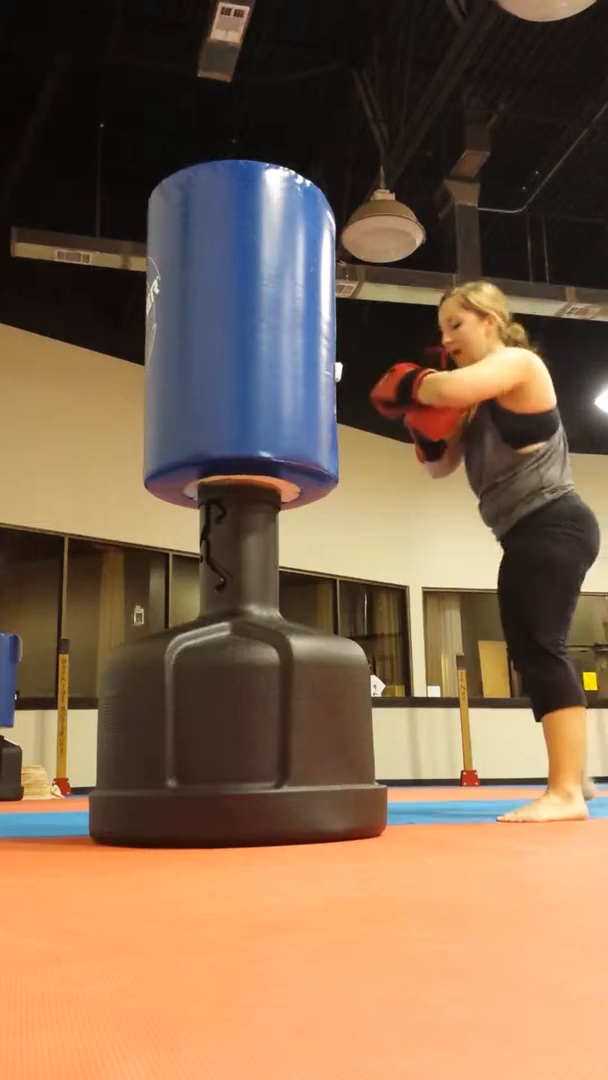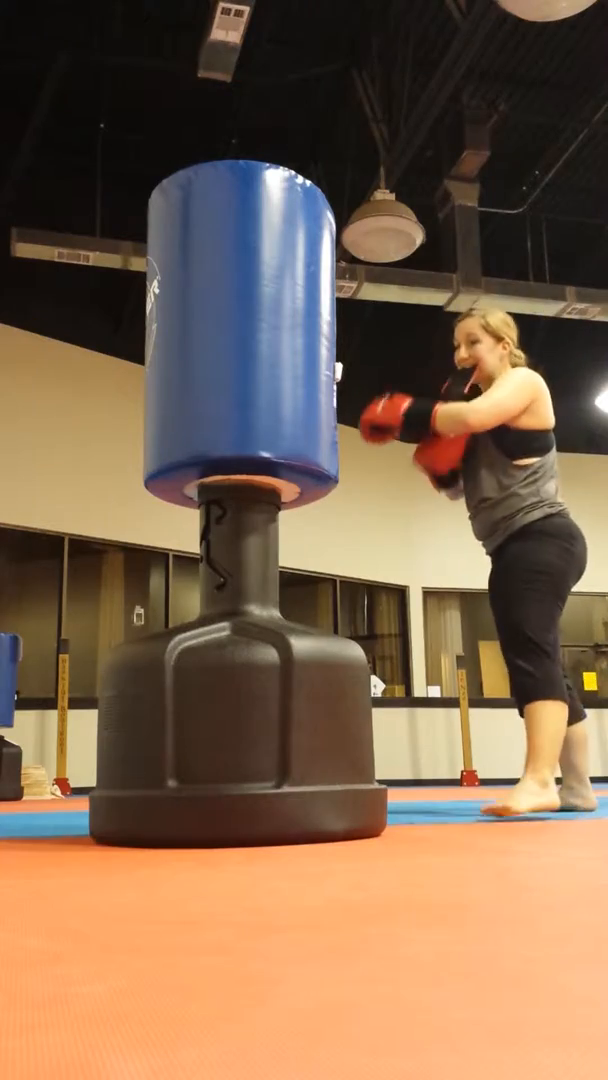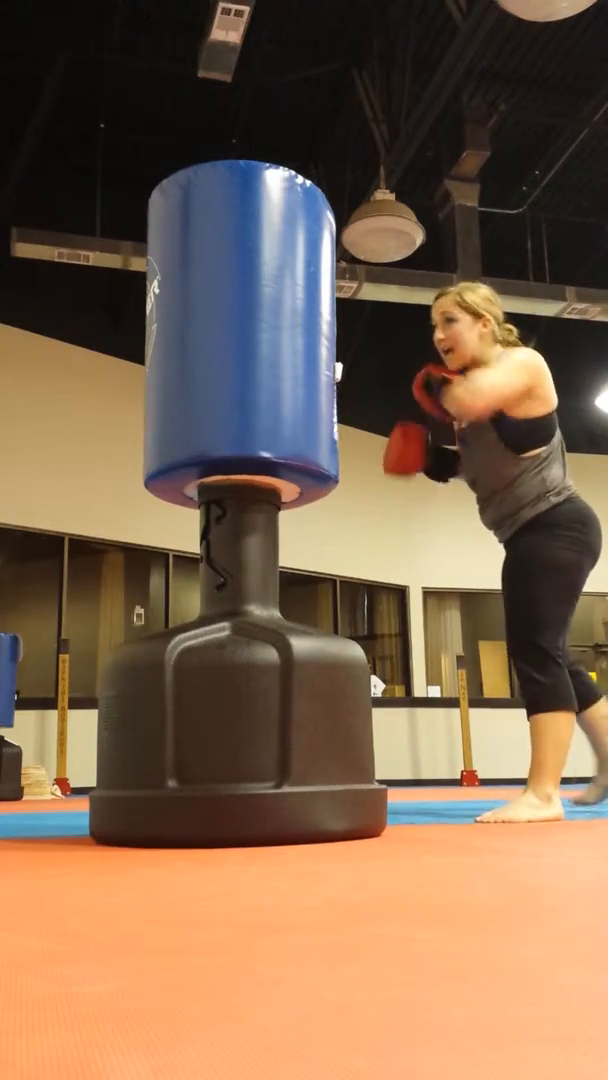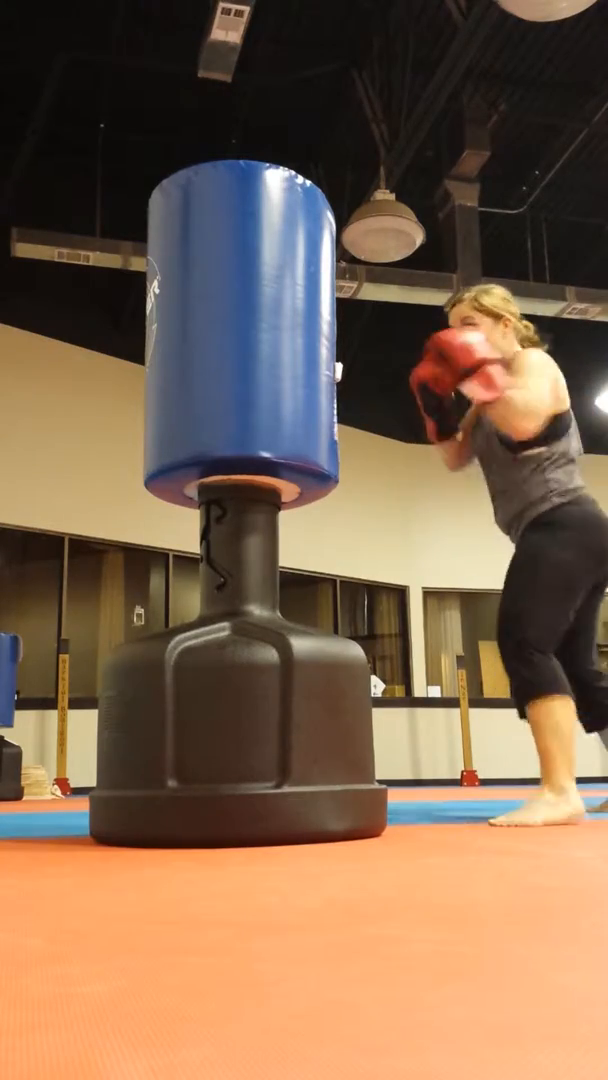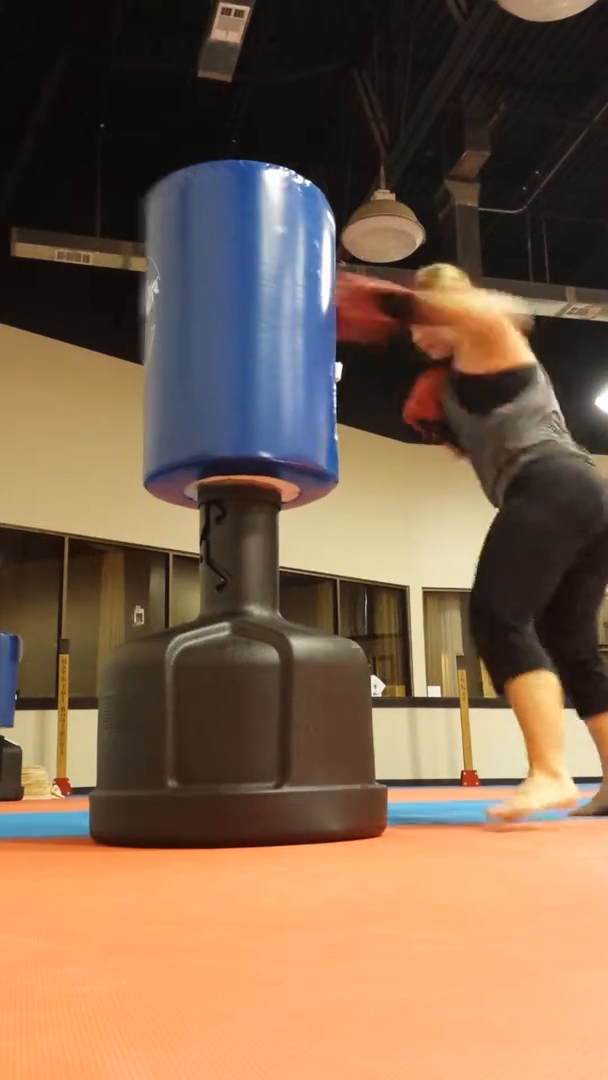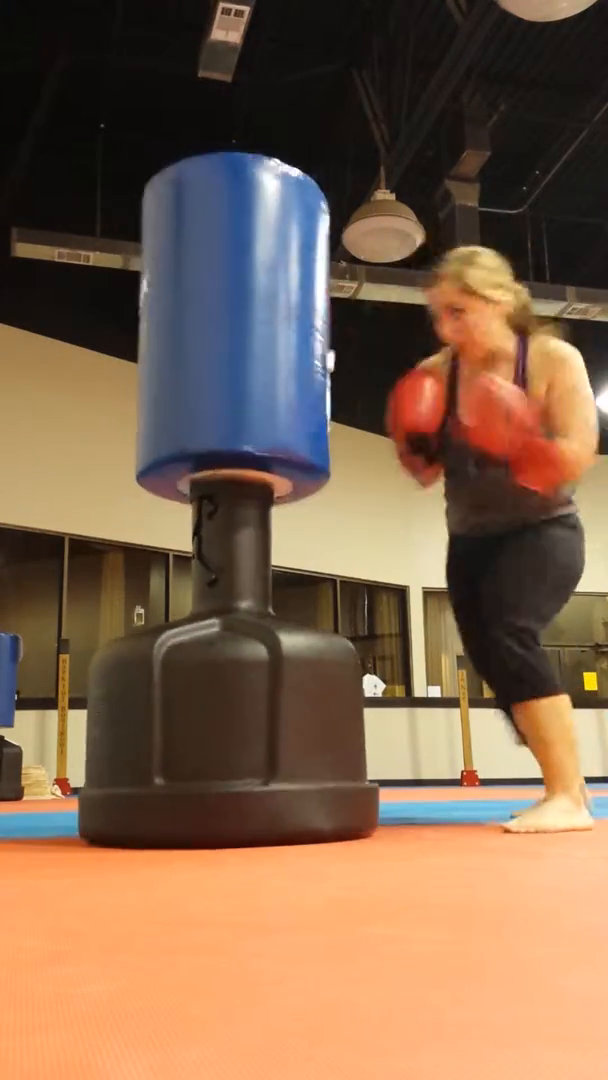
dt=0.5s
person 1, frame 1
left shoulder: (517, 362)
right shoulder: (475, 399)
left elbow: (450, 388)
right elbow: (440, 465)
left wrist: (409, 385)
left hip: (552, 529)
right hip: (528, 536)
left knee: (539, 649)
right knee: (533, 651)
left ankle: (564, 792)
right ankle: (579, 779)
person 1, frame 2
left shoulder: (524, 382)
right shoulder: (478, 421)
left elbow: (470, 416)
right elbow: (451, 483)
left wrist: (407, 415)
right wrist: (438, 459)
left hip: (542, 539)
right hip: (513, 548)
left knee: (529, 647)
right knee: (542, 661)
left ankle: (538, 780)
right ankle: (577, 786)
person 1, frame 3
left shoulder: (520, 363)
right shoulder: (476, 384)
left elbow: (466, 401)
left wrist: (434, 387)
right wrist: (436, 459)
left hip: (556, 529)
right hip: (532, 538)
left knee: (534, 650)
right knee: (546, 656)
left ankle: (543, 793)
person 1, frame 4
left shoulder: (531, 367)
right shoulder: (493, 391)
left elbow: (521, 423)
right elbow: (455, 458)
left wrist: (478, 371)
left hip: (563, 529)
left knee: (523, 641)
left ankle: (559, 792)
person 1, frame 5
left shoulder: (485, 334)
right shoulder: (460, 370)
left elbow: (501, 312)
left wrist: (400, 302)
right wrist: (445, 426)
left hip: (549, 491)
left knee: (496, 619)
left ankle: (550, 778)
person 1, frame 6
left shoulder: (557, 363)
right shoulder: (437, 372)
left elbow: (574, 465)
right elbow: (426, 472)
left wrist: (514, 440)
right wrist: (417, 439)
left hip: (544, 533)
right hip: (473, 544)
left knee: (505, 638)
right knee: (505, 674)
left ankle: (569, 798)
right ankle: (562, 787)
